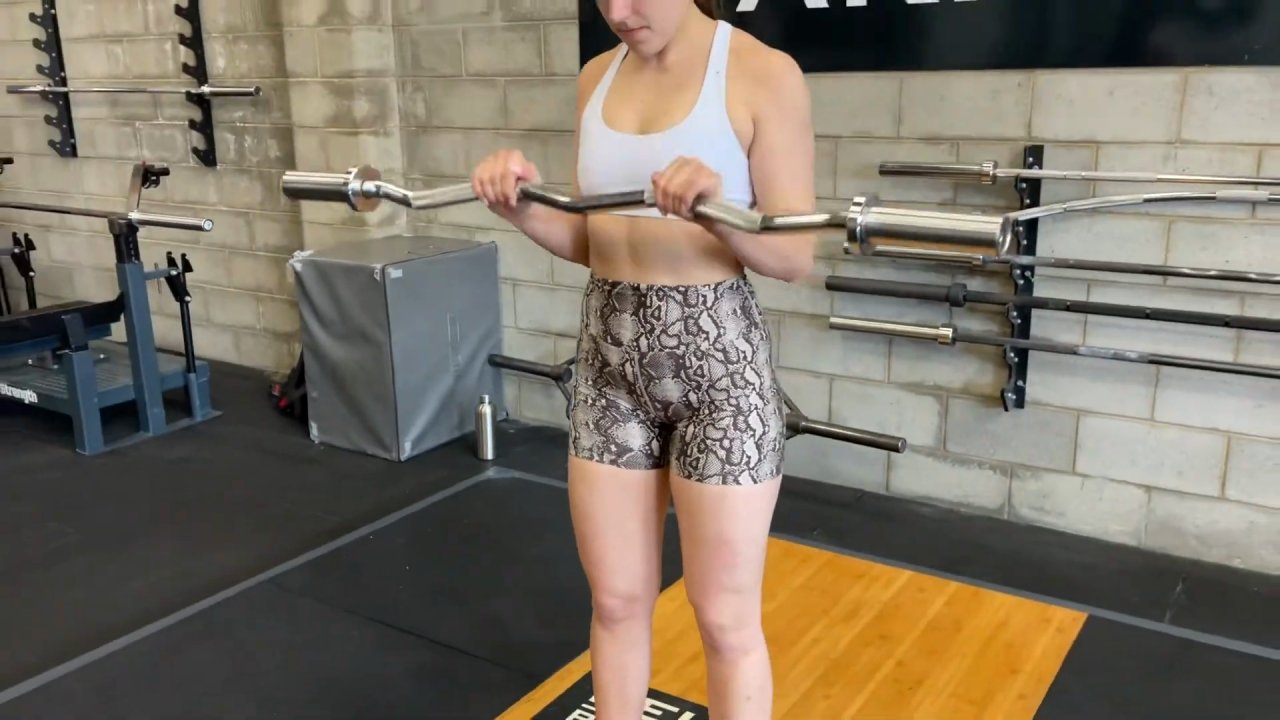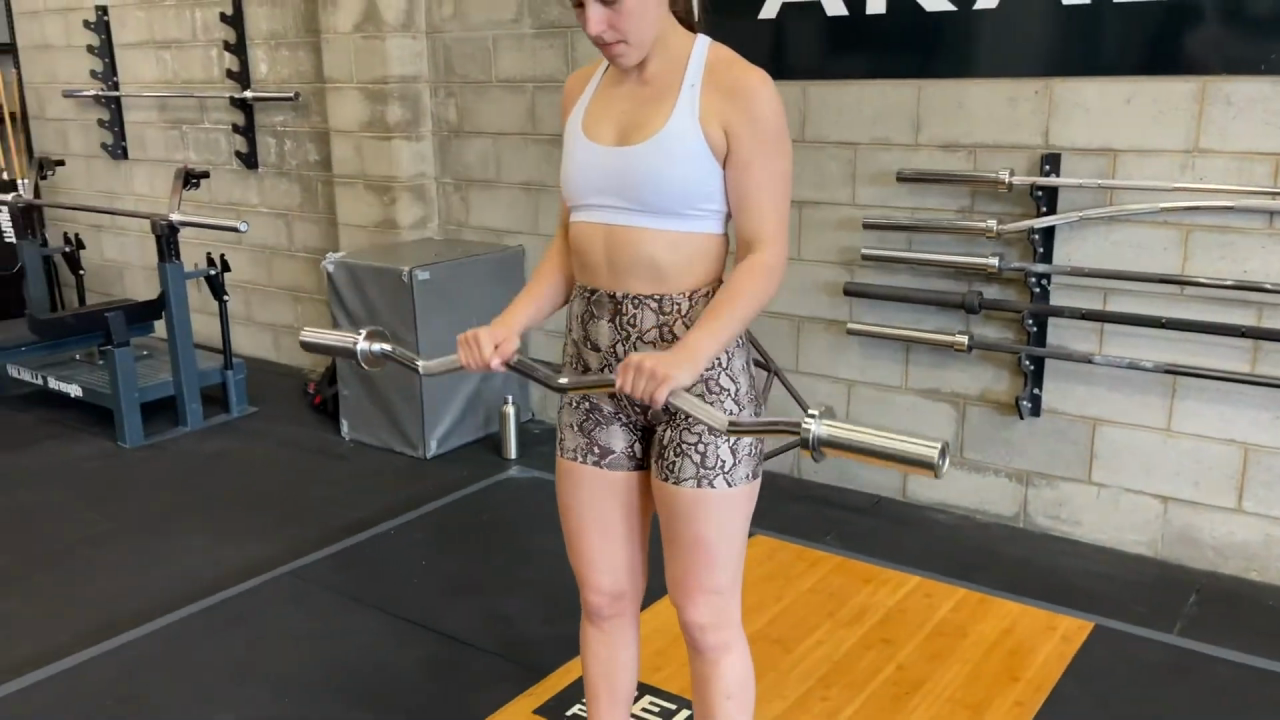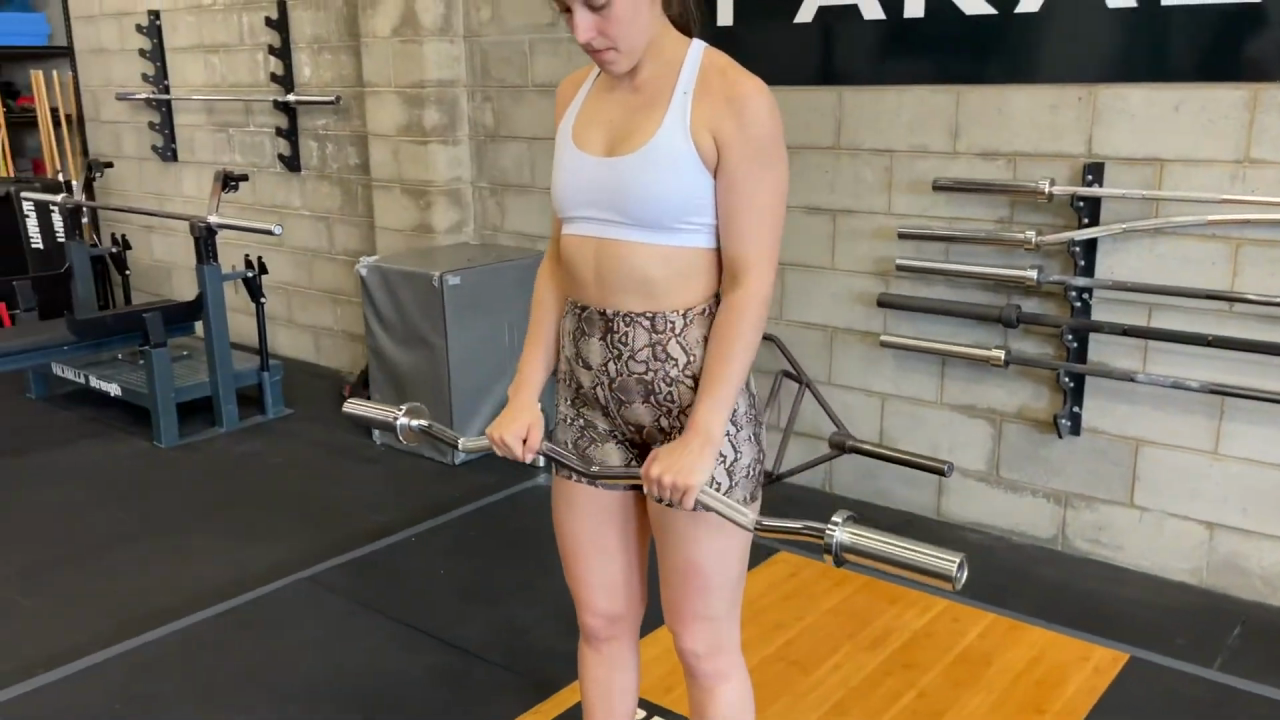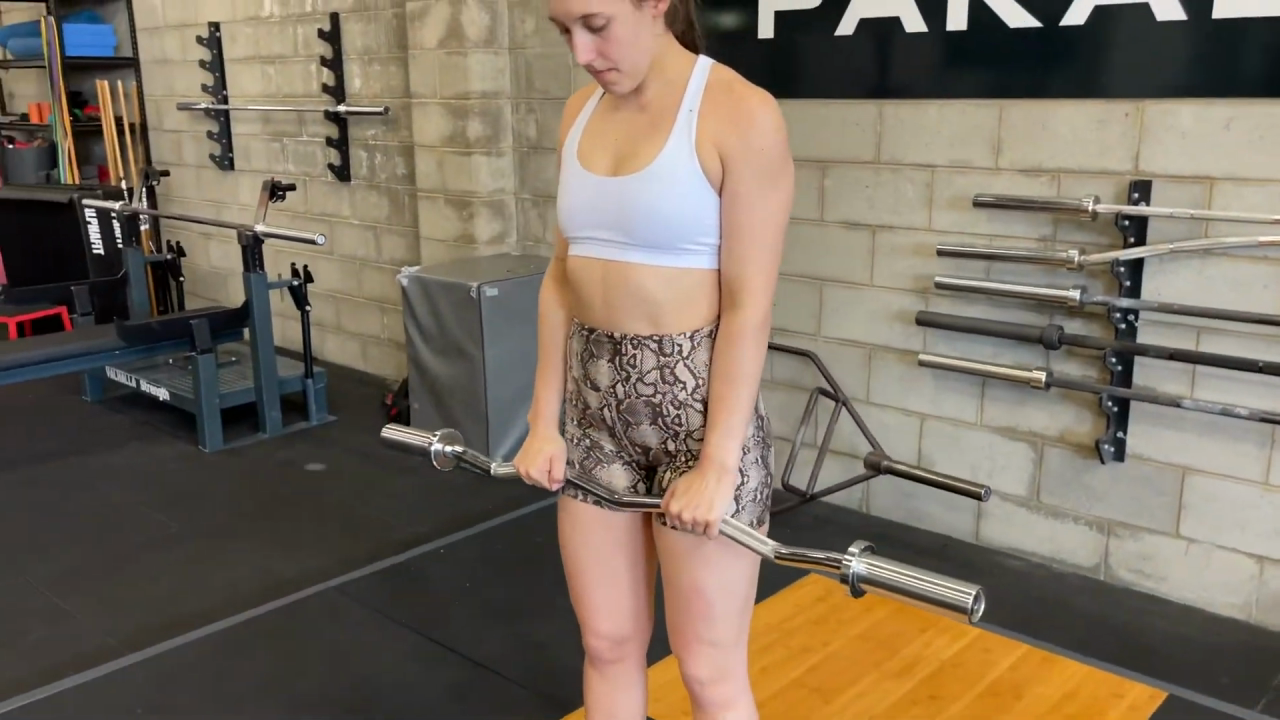
dt=0.5s
person 1, frame 1
left shoulder: (762, 72)
right shoulder: (596, 76)
left elbow: (796, 255)
right elbow: (590, 242)
left wrist: (716, 213)
right wrist: (521, 206)
left hip: (715, 349)
right hip: (608, 349)
left knee: (725, 616)
right knee: (615, 600)
person 1, frame 2
left shoulder: (737, 88)
right shoulder: (581, 88)
left elbow: (764, 255)
left wrist: (684, 357)
right wrist: (511, 321)
left hip: (699, 366)
right hip: (592, 356)
left knee: (706, 615)
right knee: (603, 599)
person 1, frame 3
left shoulder: (733, 98)
right shoulder: (574, 94)
left elbow: (750, 282)
right elbow: (559, 259)
left wrist: (700, 435)
right wrist: (525, 392)
left hip: (691, 372)
right hip: (587, 376)
left knee: (703, 643)
right knee: (600, 620)
person 1, frame 4
left shoulder: (740, 114)
right shoulder: (580, 112)
left elbow: (749, 305)
right elbow: (561, 278)
left wrist: (718, 462)
right wrist: (543, 420)
left hip: (699, 396)
right hip: (596, 398)
right knee: (606, 642)
